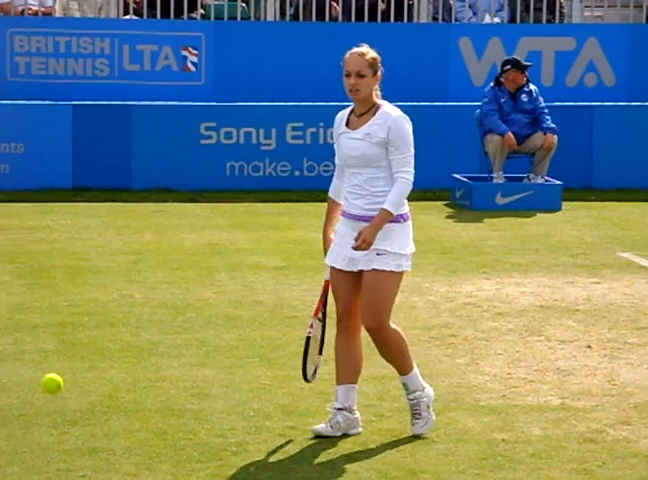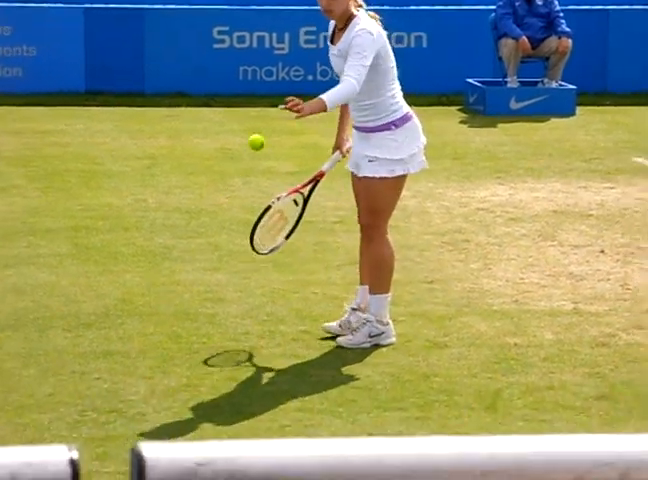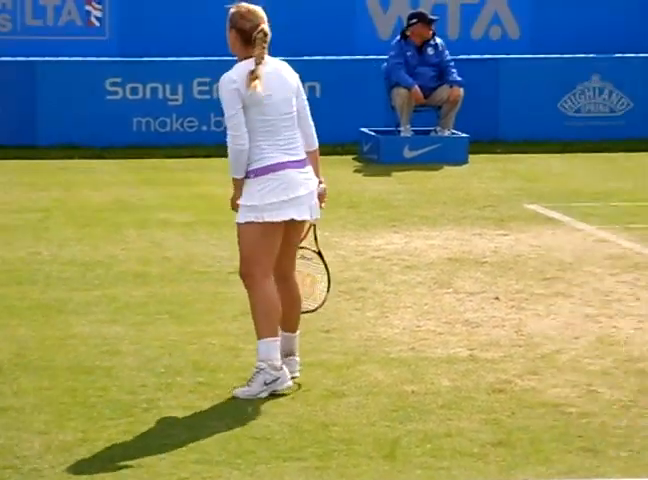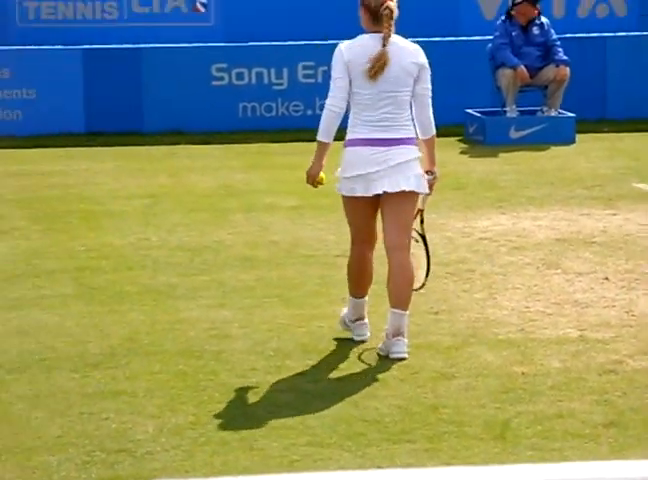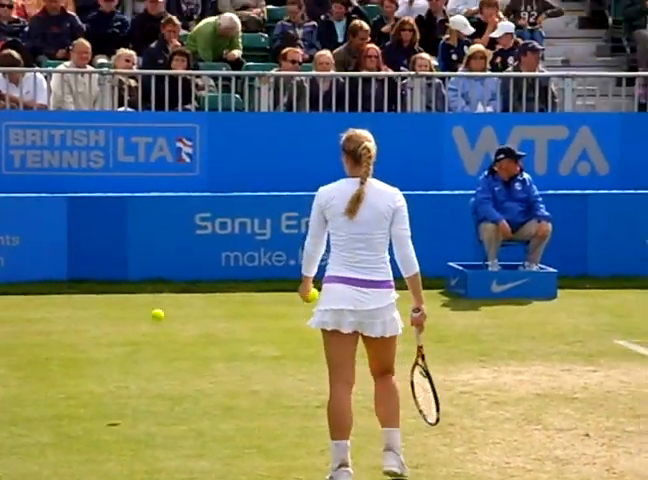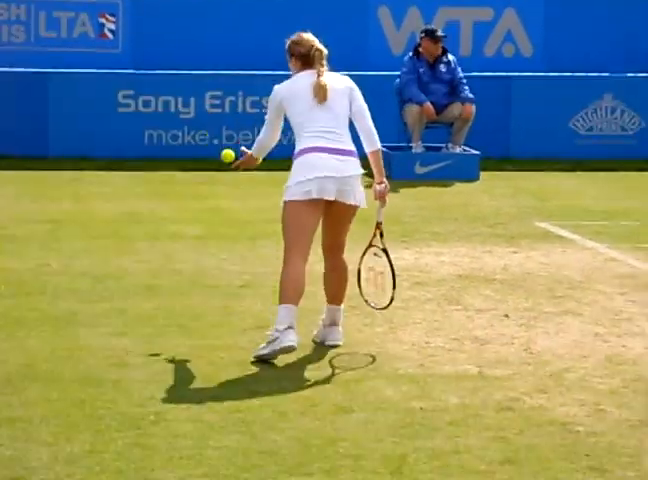
dt=0.5s
person 1, frame 1
left shoulder: (394, 120)
right shoulder: (341, 120)
left elbow: (404, 180)
left wrist: (375, 226)
right wrist: (329, 227)
left hip: (387, 231)
right hip: (349, 230)
left knee: (375, 322)
right knee: (346, 322)
left ankle: (417, 390)
right ankle: (345, 413)
person 1, frame 2
left shoulder: (364, 34)
right shoulder: (337, 29)
left elbow: (351, 87)
left wrist: (312, 107)
right wrist: (341, 133)
left hip: (390, 138)
right hip: (368, 138)
left knee: (373, 228)
right knee: (368, 227)
left ankle: (377, 323)
right ankle: (363, 310)
person 1, frame 3
left shoulder: (232, 81)
right shoulder: (286, 71)
left elbow: (238, 143)
right elbow: (308, 133)
left wrist: (237, 188)
right wrist: (317, 178)
left hip: (267, 185)
right hip: (300, 181)
left knee: (254, 275)
right knee: (283, 273)
left ankle: (271, 370)
right ankle: (287, 357)
person 1, frame 4
left shoulder: (346, 51)
right shoulder: (414, 54)
left elbow: (334, 108)
right elbow: (425, 115)
left wrist: (318, 160)
right wrist: (430, 164)
left hip: (360, 157)
right hip: (403, 158)
left knee: (362, 244)
right knee: (398, 249)
left ankle: (357, 317)
right ankle: (397, 335)
person 1, frame 5
left shoulder: (326, 195)
right shoulder: (393, 197)
left elbow: (313, 245)
right elbow: (405, 255)
left wrist: (306, 282)
right wrist: (418, 304)
left hip: (338, 294)
right hip: (378, 296)
left knee: (341, 384)
right knee: (384, 375)
person 1, frame 6
left shoulder: (282, 90)
right shoulder: (345, 83)
left elbow: (268, 138)
right elbow: (369, 134)
left wrist: (251, 158)
right wrist: (380, 178)
left hip: (310, 168)
right hip: (347, 169)
left knee: (295, 255)
right knee: (335, 254)
left ankle: (283, 331)
right ankle: (331, 327)
